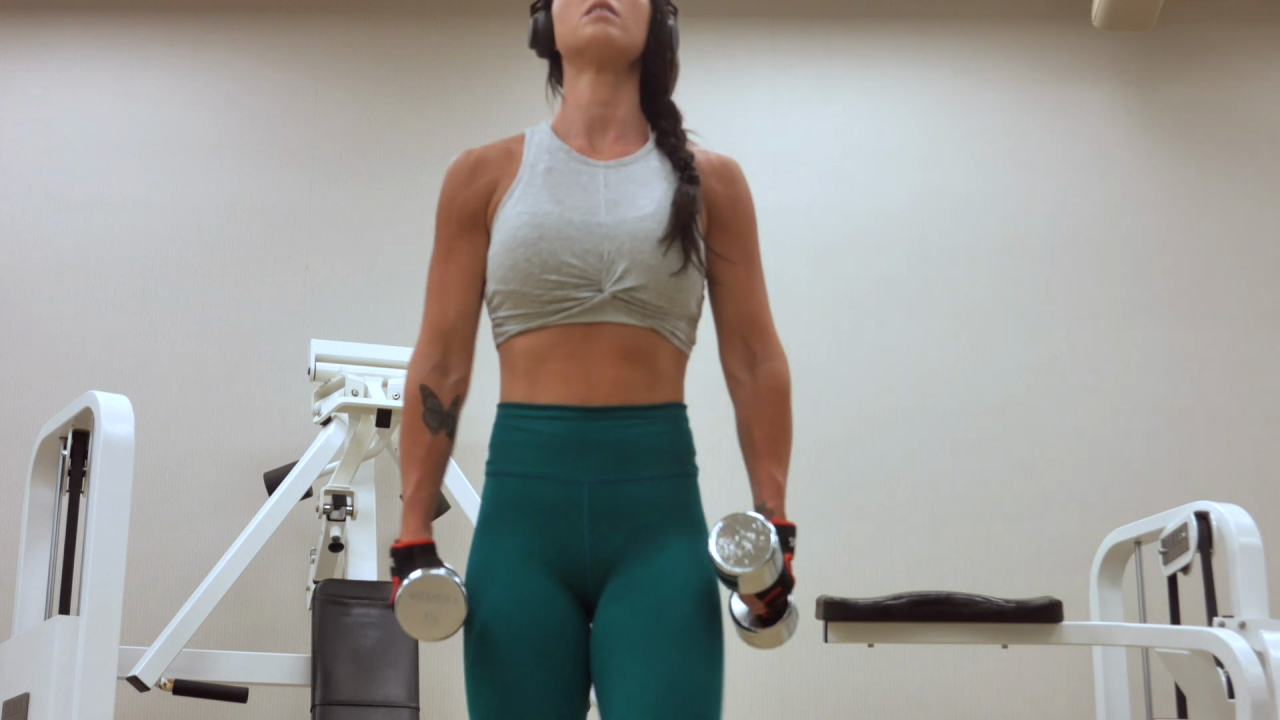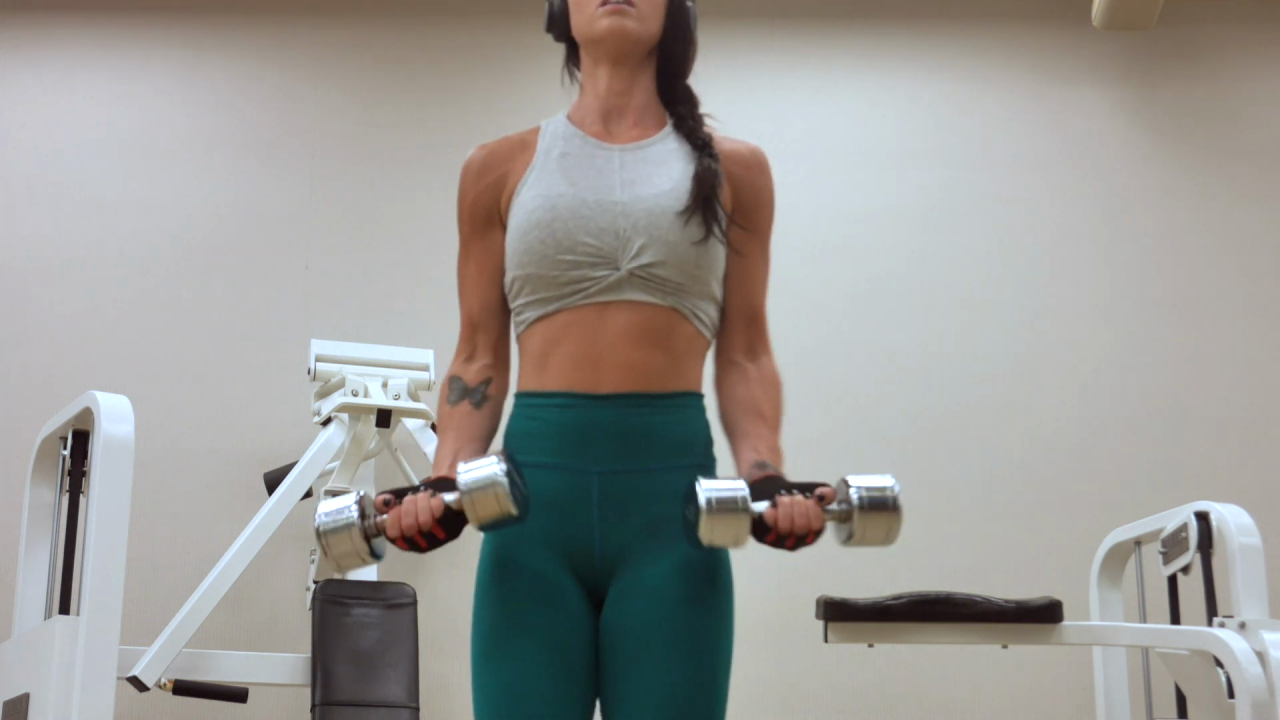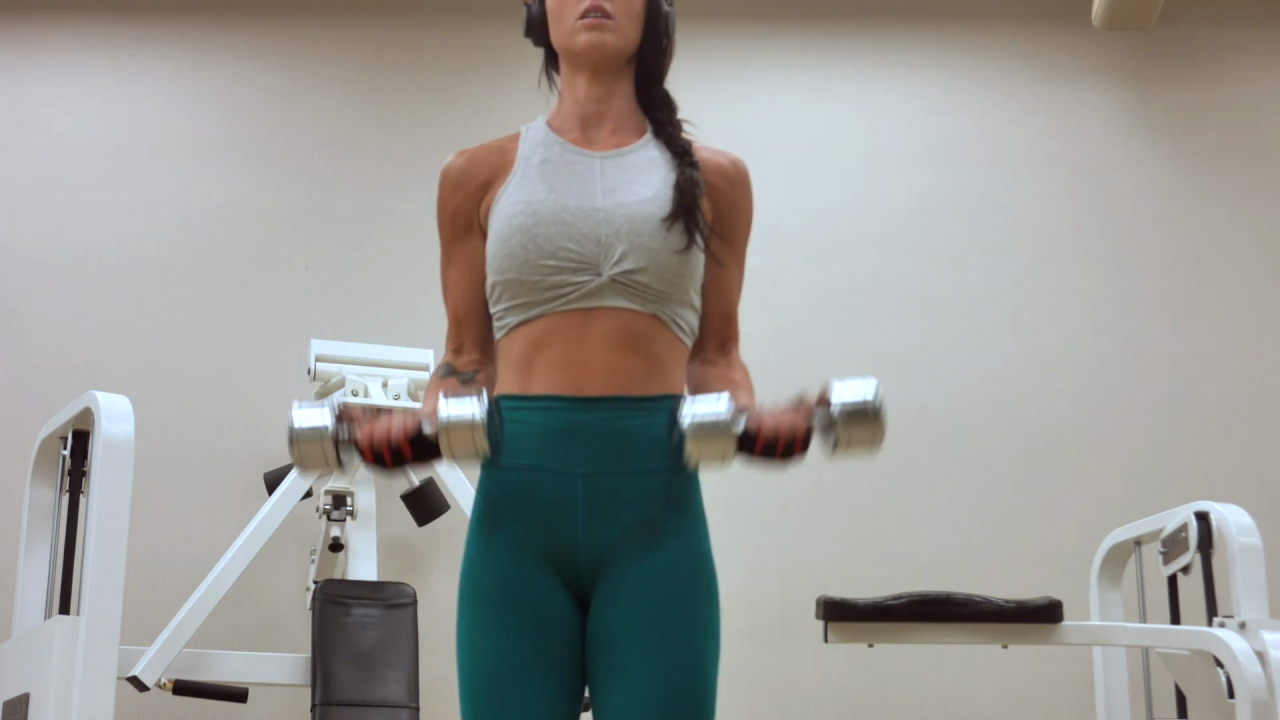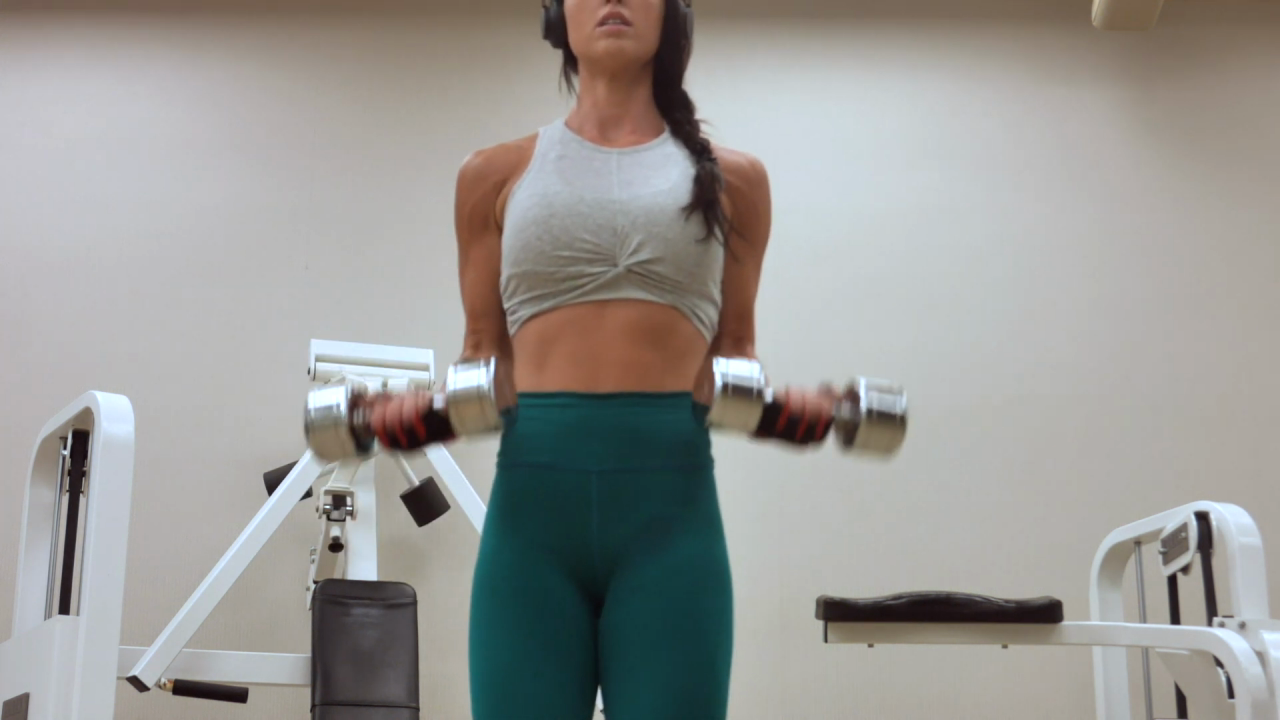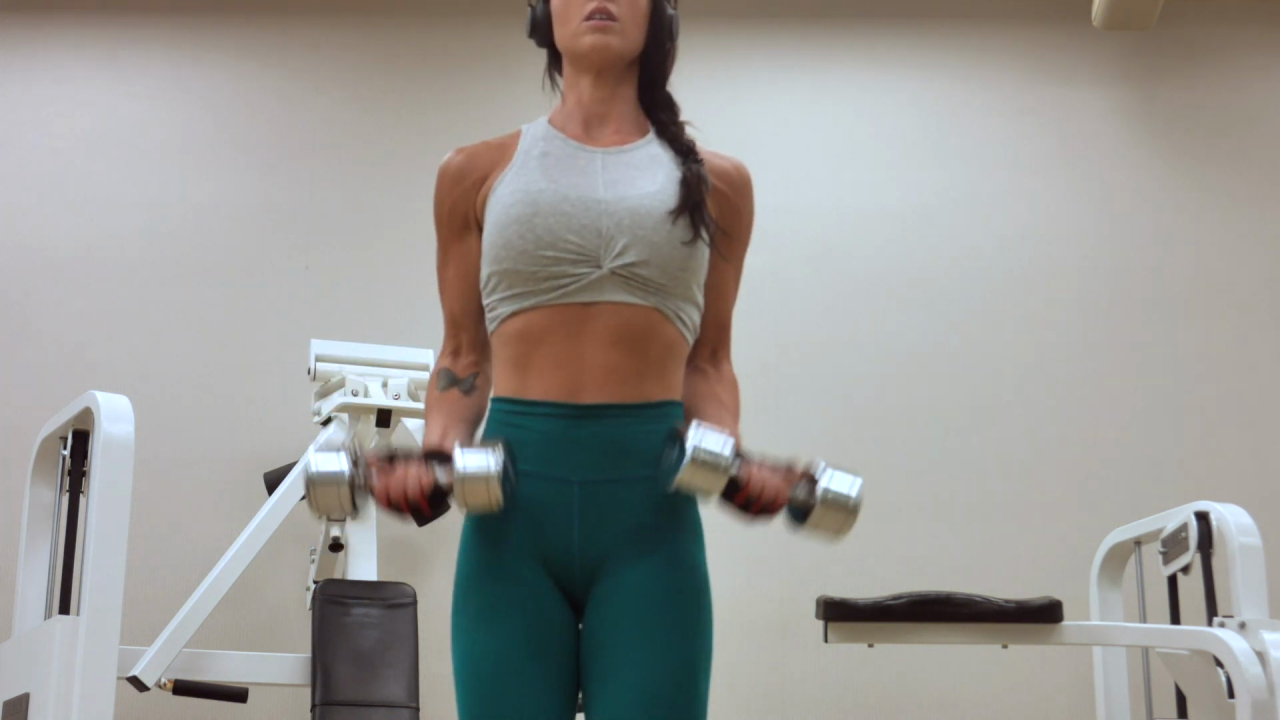
dt=0.7s
person 1, frame 1
left shoulder: (709, 182)
right shoulder: (484, 176)
left elbow: (754, 360)
right elbow: (441, 363)
left wrist: (772, 522)
right wrist: (415, 533)
left hip: (657, 506)
right hip: (523, 506)
person 1, frame 2
left shoulder: (732, 168)
right shoulder: (499, 169)
left elbow: (745, 355)
right elbow: (479, 358)
left wrist: (767, 480)
right wrist: (445, 483)
left hip: (671, 487)
right hip: (536, 486)
person 1, frame 3
left shoulder: (712, 177)
right shoulder: (478, 175)
left elbow: (714, 352)
right elbow: (468, 353)
left wrist: (748, 418)
right wrist: (425, 423)
left hip: (655, 502)
right hip: (519, 496)
person 1, frame 4
left shoulder: (731, 178)
right shoulder: (497, 173)
left elbow: (727, 356)
right elbow: (487, 352)
left wrist: (765, 408)
left hip: (669, 495)
right hip: (533, 490)
person 1, frame 5
left shoulder: (715, 181)
right shoulder: (476, 173)
left elbow: (708, 360)
right elbow: (465, 354)
right wrist: (436, 455)
left hip: (651, 499)
right hip: (514, 496)
